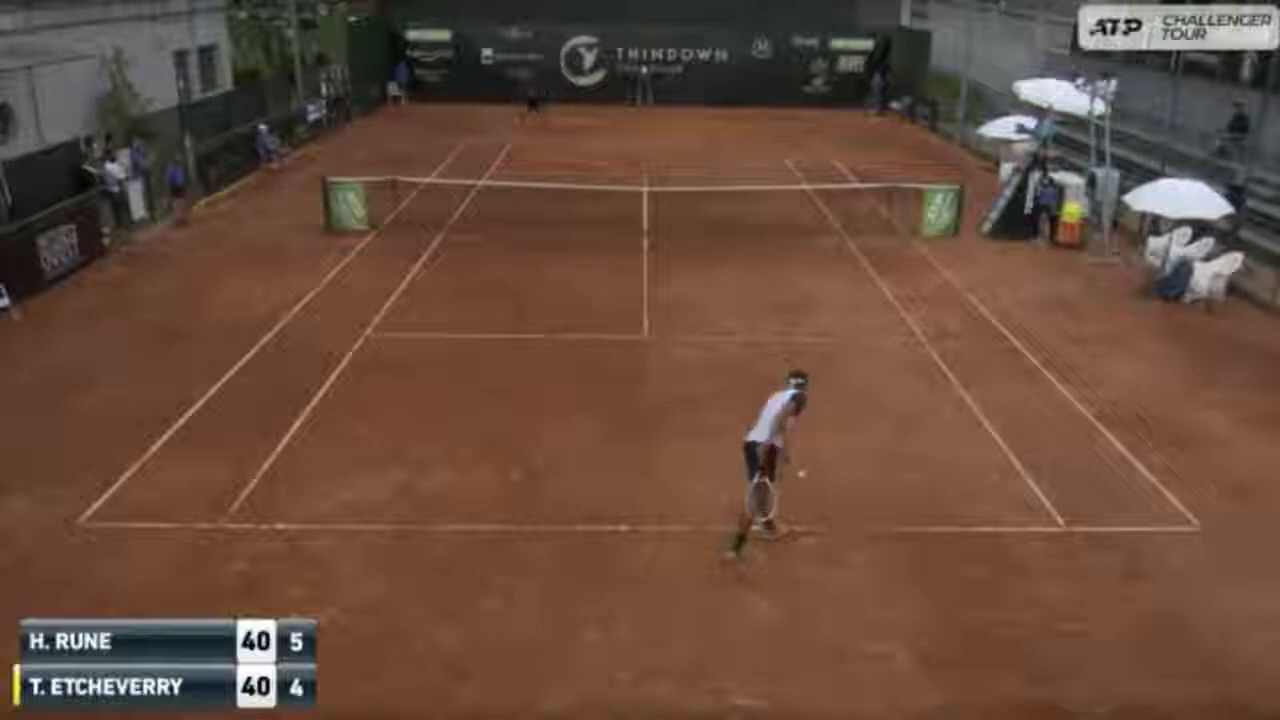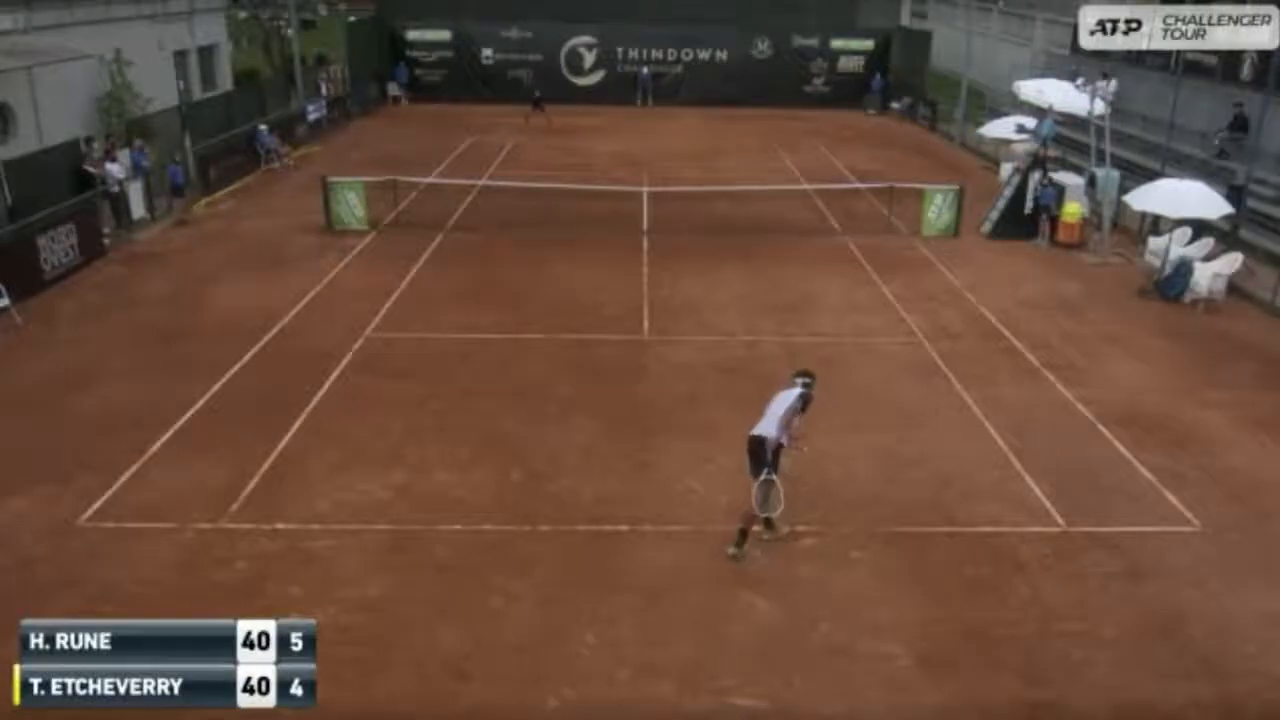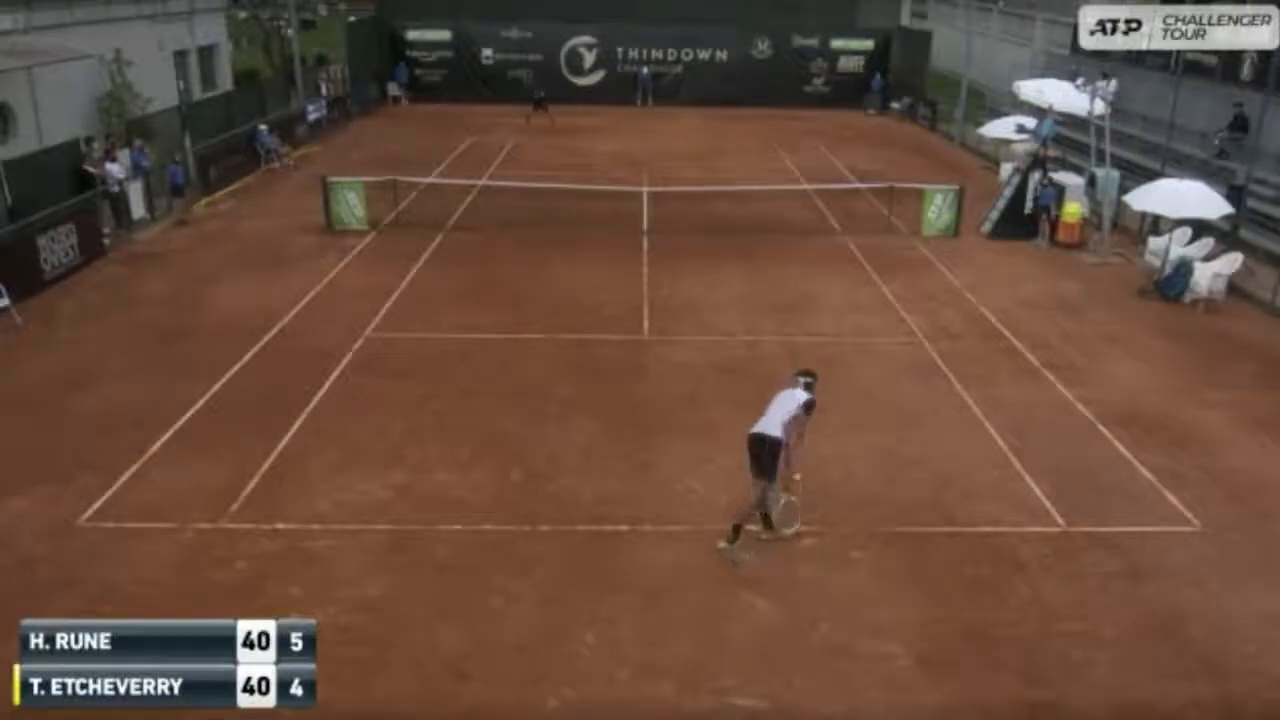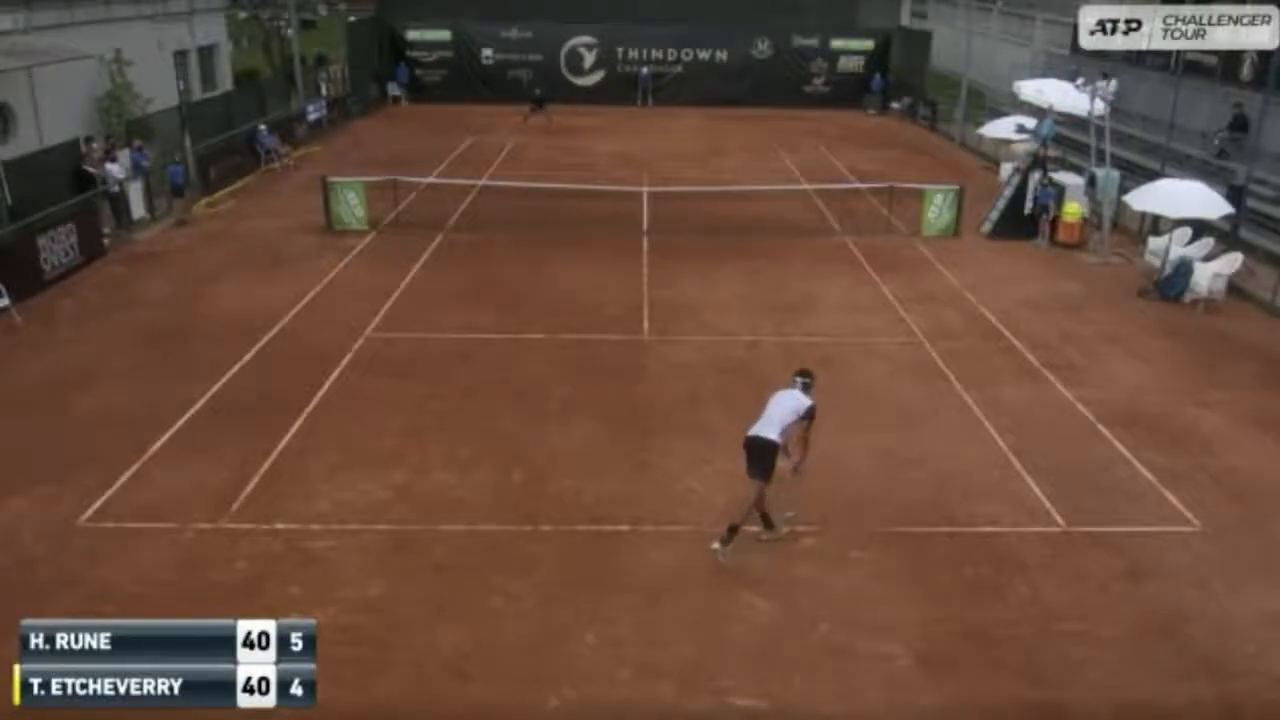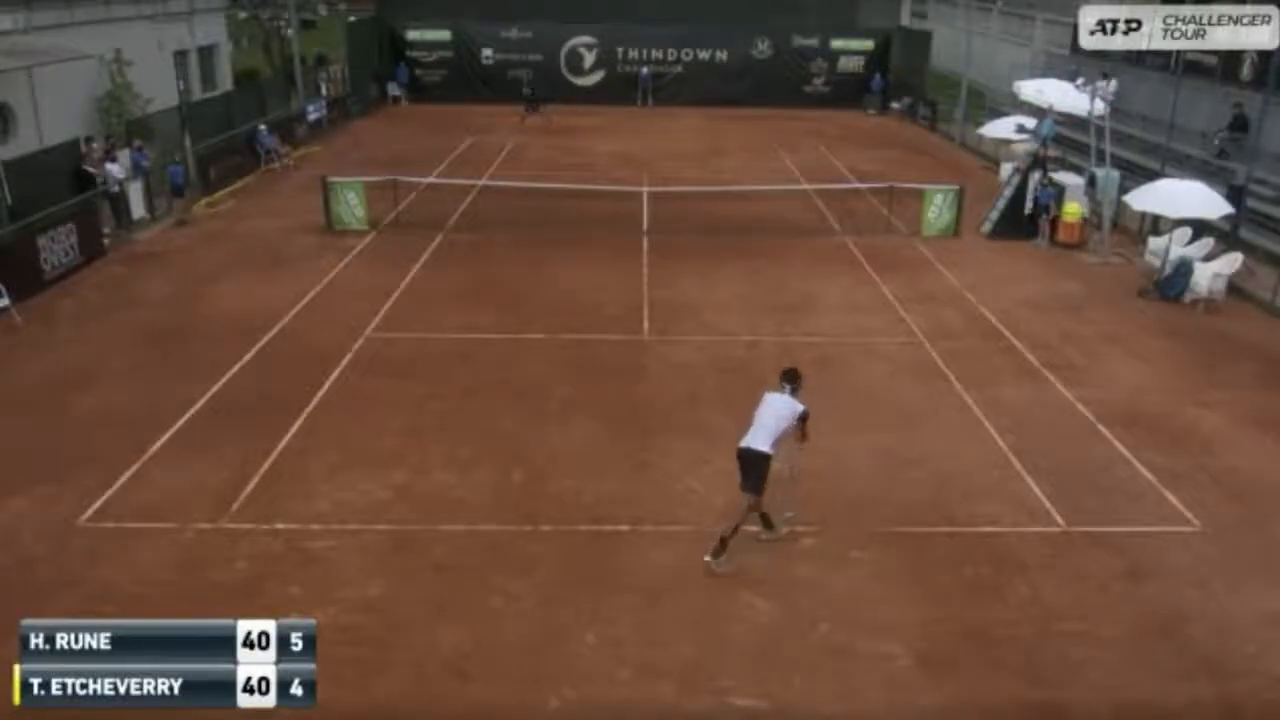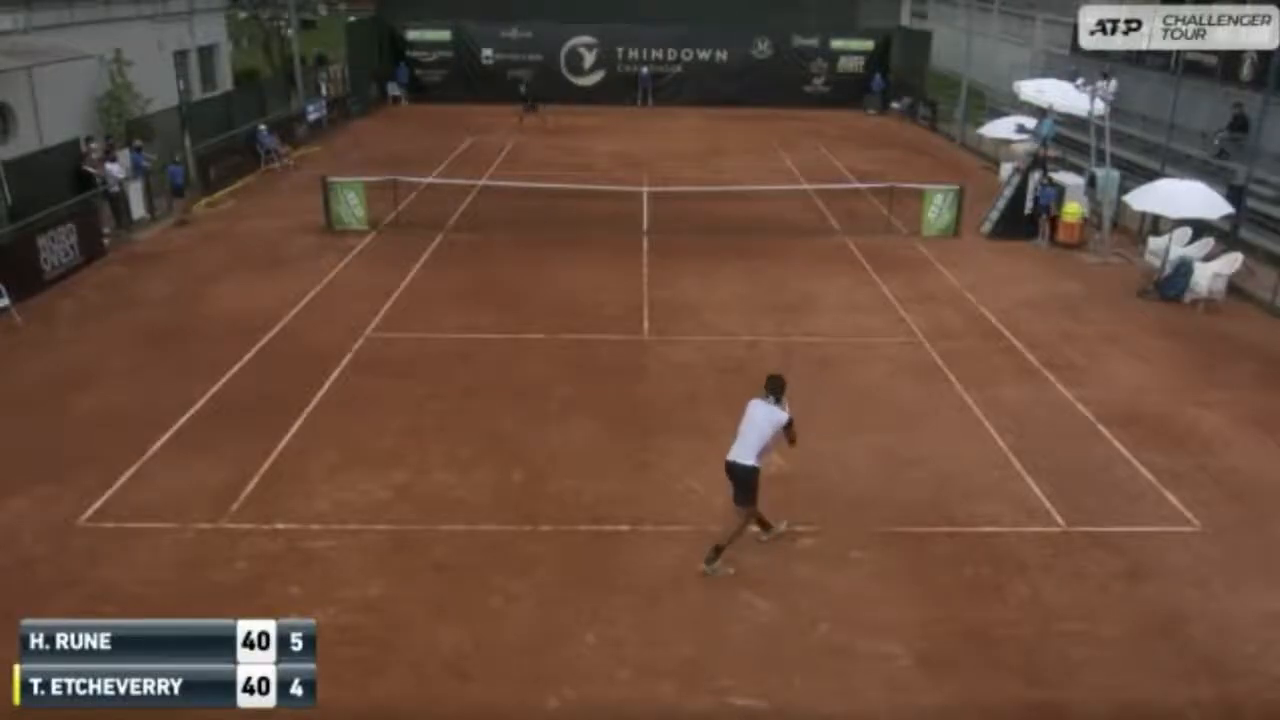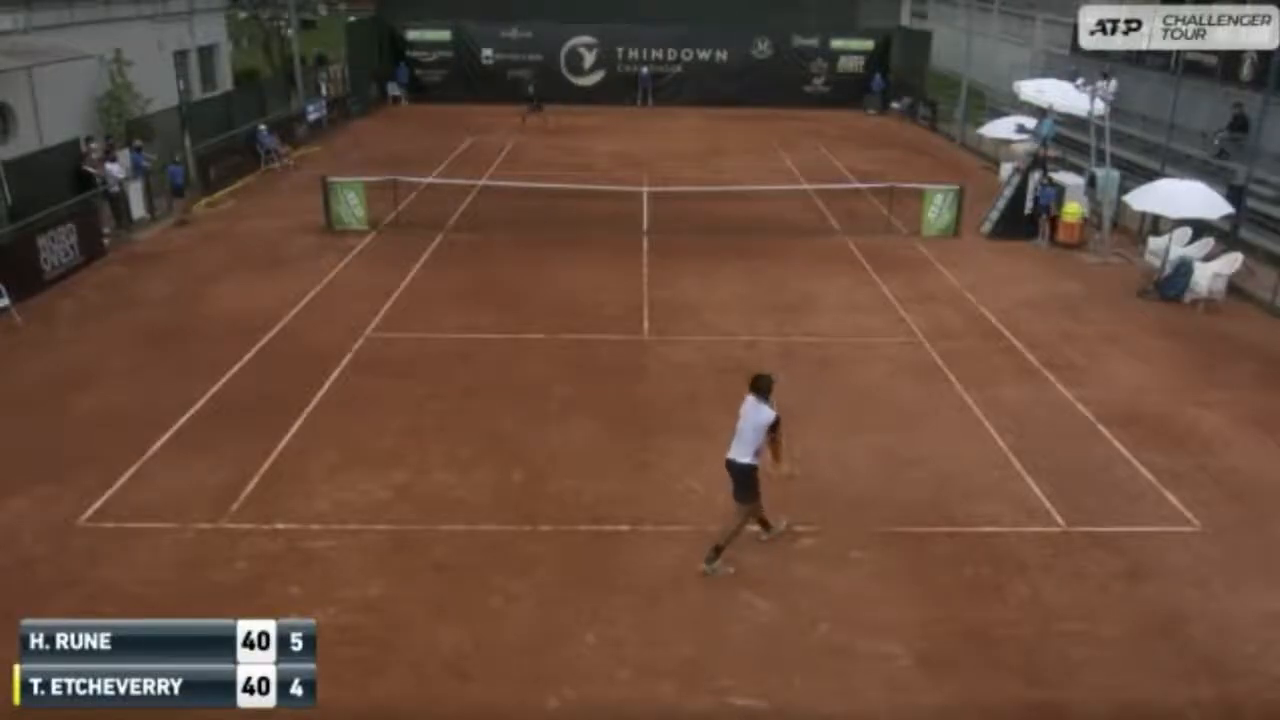
dt=0.3s
person 1, frame 1
left shoulder: (777, 395)
right shoulder: (799, 396)
right elbow: (783, 415)
left wrist: (781, 452)
right wrist: (768, 440)
left hip: (752, 442)
right hip: (765, 447)
left ankle: (769, 527)
right ankle: (735, 549)
person 1, frame 2
left shoulder: (783, 394)
right shoulder: (805, 395)
right elbow: (790, 412)
right wrist: (778, 437)
left hip: (755, 438)
right hip: (769, 443)
left ankle: (769, 527)
right ankle: (738, 545)
person 1, frame 3
left shoulder: (784, 393)
right shoulder: (808, 399)
right elbow: (798, 430)
left wrist: (786, 456)
right wrist: (792, 466)
left hip: (755, 436)
right hip: (770, 441)
left knee: (761, 487)
right knee: (760, 495)
left ankle: (768, 527)
right ankle: (731, 540)
person 1, frame 4
left shoulder: (779, 394)
right shoulder: (808, 405)
right elbow: (803, 438)
left wrist: (787, 452)
right wrist: (799, 464)
left hip: (751, 438)
right hip: (766, 444)
left knee: (759, 489)
right knee: (756, 496)
left ankle: (769, 528)
right ankle: (724, 541)
person 1, frame 5
left shoulder: (768, 396)
right shoulder: (800, 410)
right elbow: (803, 436)
right wrist: (800, 441)
left hip: (744, 449)
right hip: (760, 455)
left knee: (755, 495)
right knee: (748, 506)
left ankle: (769, 528)
right ankle: (715, 554)
person 1, frame 6
left shoulder: (752, 404)
right shoulder: (783, 417)
right elbow: (792, 441)
left hip: (731, 461)
right hip: (747, 468)
left knee: (748, 504)
right knee: (743, 518)
left ankle: (768, 529)
right ankle: (711, 560)
person 1, frame 7
left shoulder: (748, 401)
right shoulder: (771, 417)
right elbow: (775, 445)
right wrist: (779, 462)
left hip: (733, 459)
right hip: (745, 466)
left knee: (753, 498)
right knee: (743, 516)
left ankle: (767, 528)
right ankle: (711, 561)
